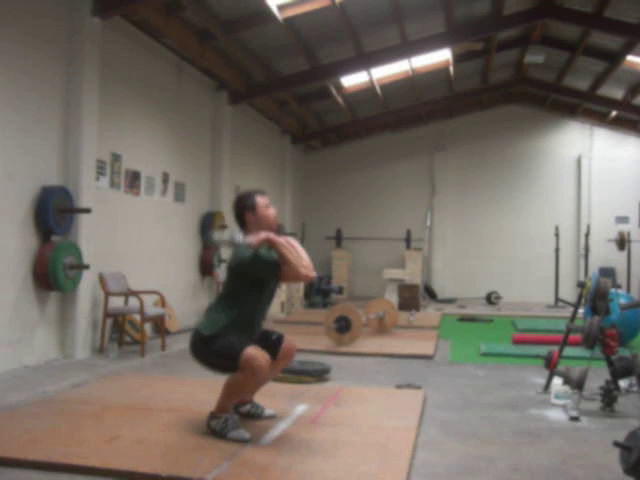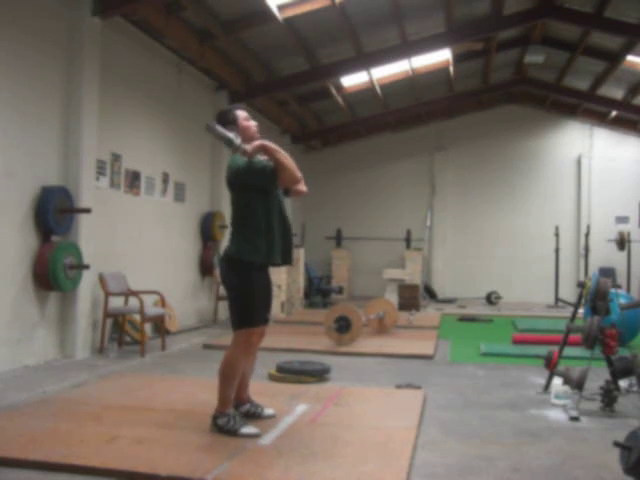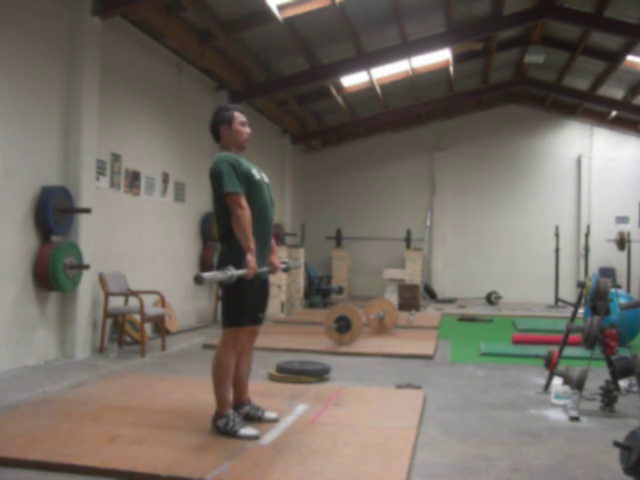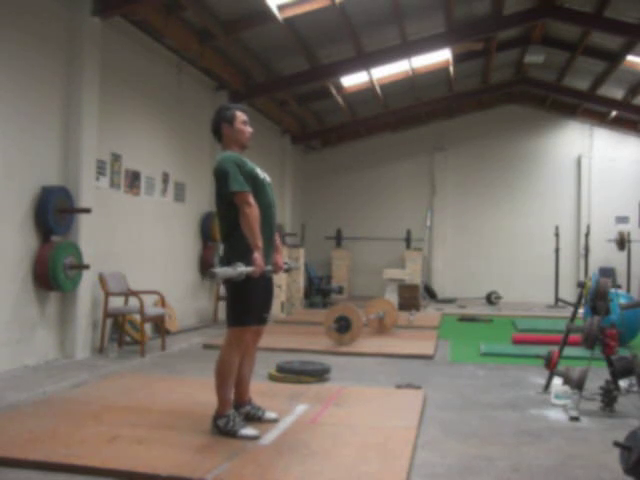
dt=1s
person 1, frame 1
left shoulder: (267, 251)
right shoulder: (250, 256)
left elbow: (309, 273)
right elbow: (301, 274)
left wrist: (284, 243)
right wrist: (275, 240)
left hip: (237, 331)
right hip: (211, 340)
left knee: (287, 350)
right knee: (259, 361)
left ankle: (242, 400)
right ankle: (220, 415)
person 1, frame 2
left shoulder: (258, 164)
right shoulder: (243, 165)
left elbow: (299, 186)
right elbow: (292, 176)
left wrist: (268, 149)
right wrist: (267, 146)
left hip: (256, 263)
right hip: (244, 263)
left knee: (254, 337)
right knee: (245, 339)
left ankle: (242, 402)
right ankle: (223, 413)
person 1, frame 3
left shoulder: (247, 166)
right shoulder: (225, 163)
right elbow: (240, 208)
left wrist: (271, 252)
right wrist: (248, 252)
left hip: (257, 265)
right hip: (239, 264)
left knee: (248, 337)
right knee: (233, 339)
left ankle: (242, 403)
right ankle: (223, 415)
person 1, frame 4
left shoulder: (245, 164)
right shoulder: (229, 162)
left elbow: (266, 213)
right elbow: (247, 206)
left wrist: (276, 251)
right wrist: (256, 251)
left hip: (261, 264)
right hip: (244, 263)
left knee: (252, 337)
right knee: (238, 338)
left ankle: (243, 404)
right ankle: (224, 415)
